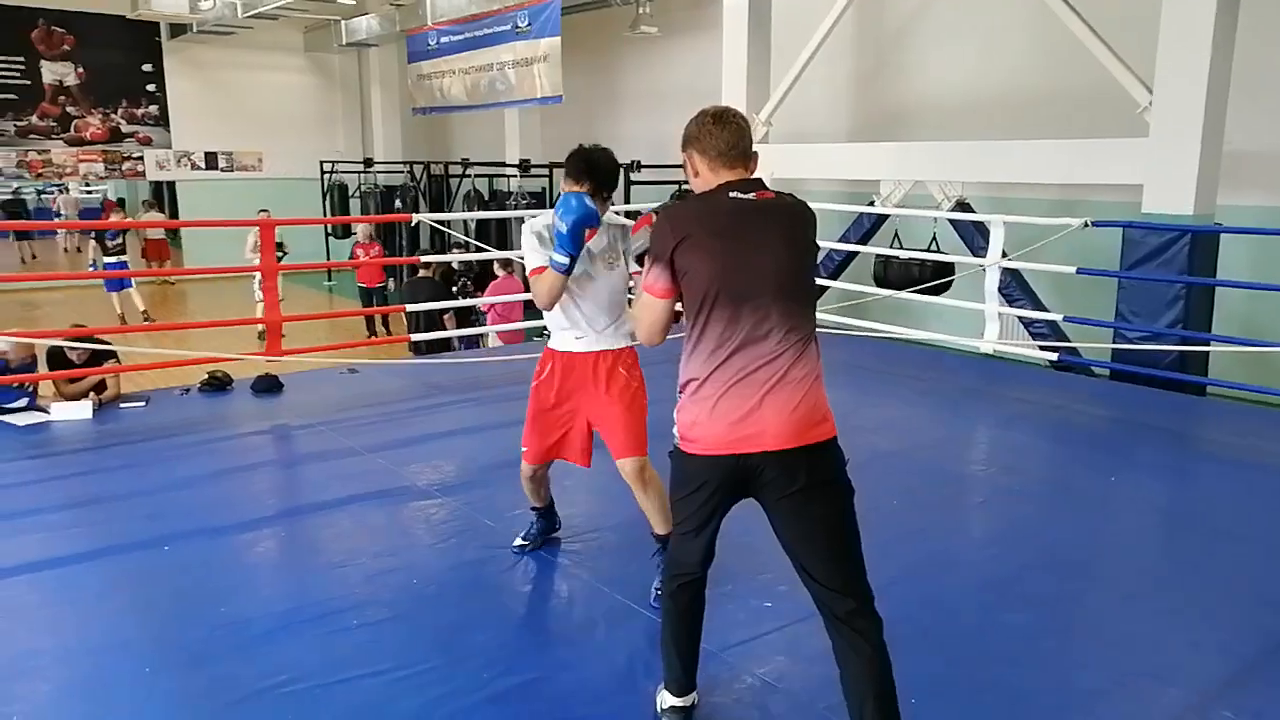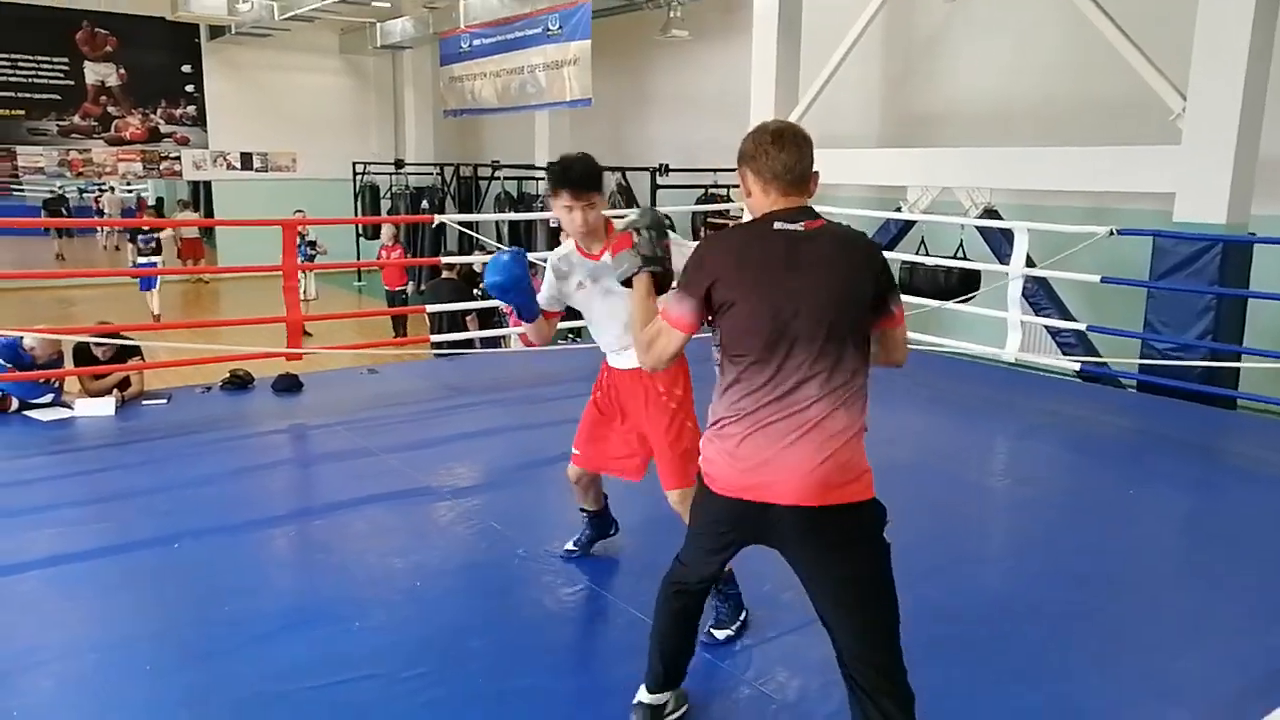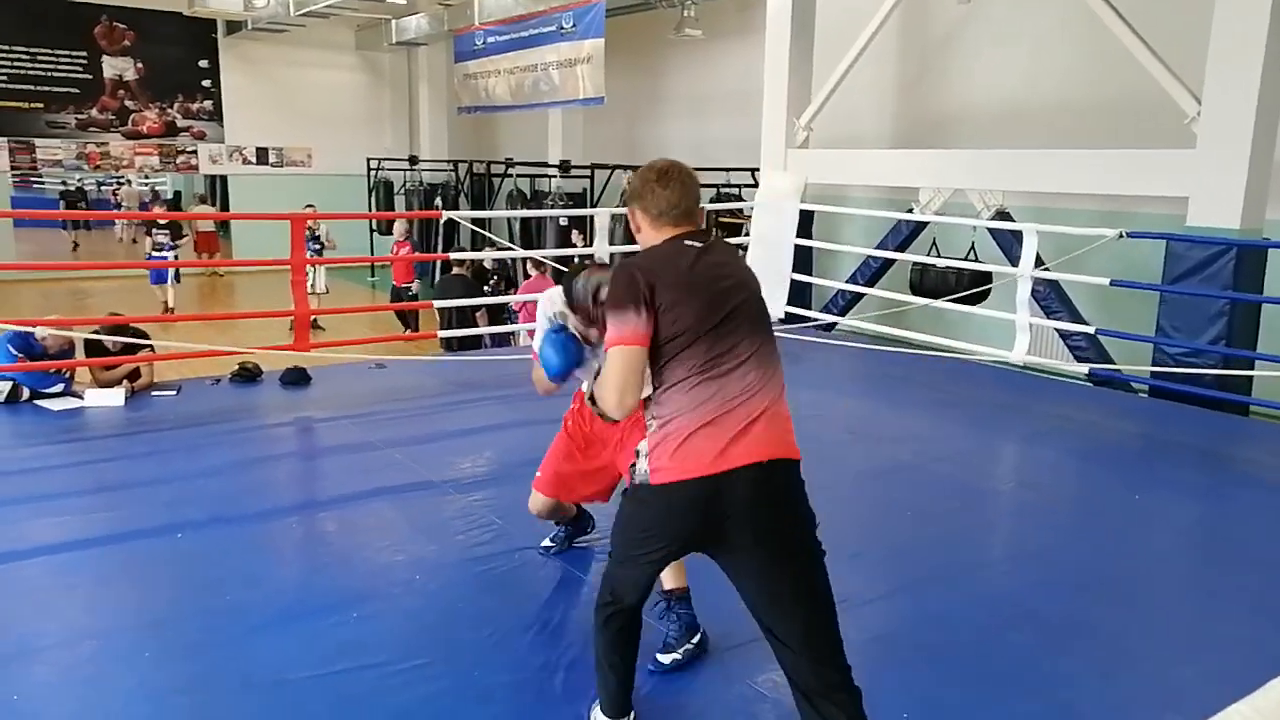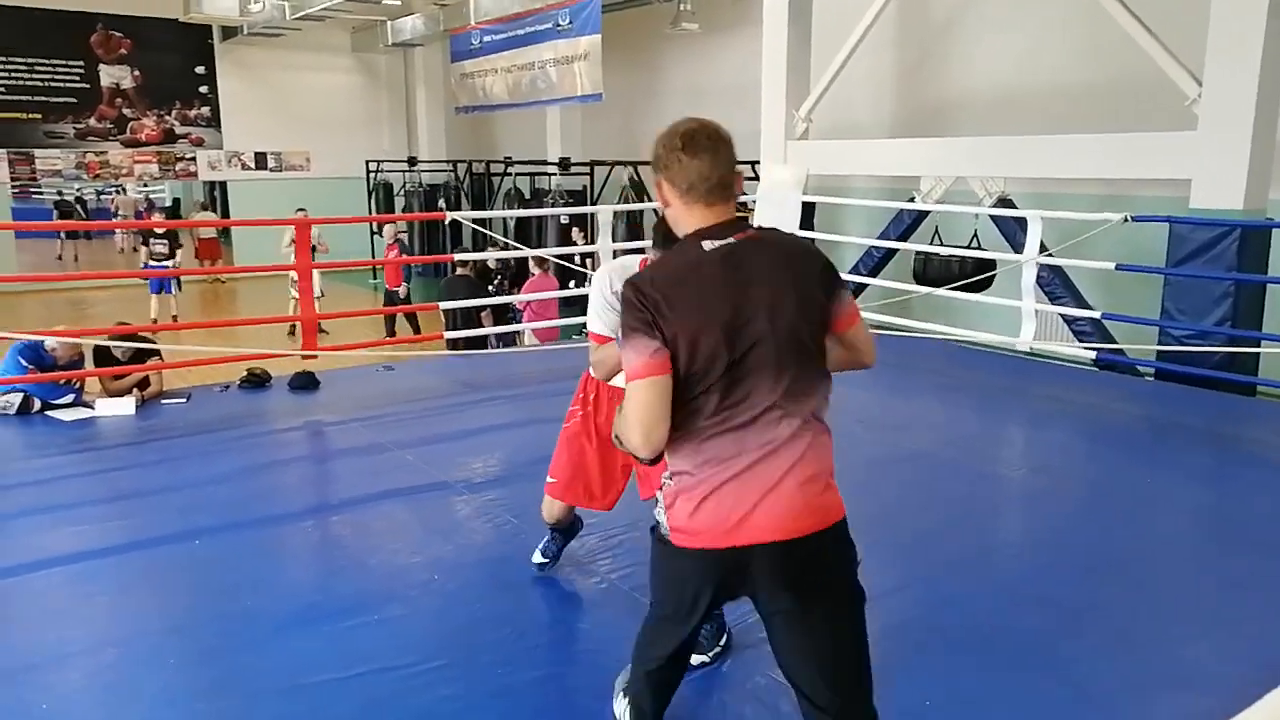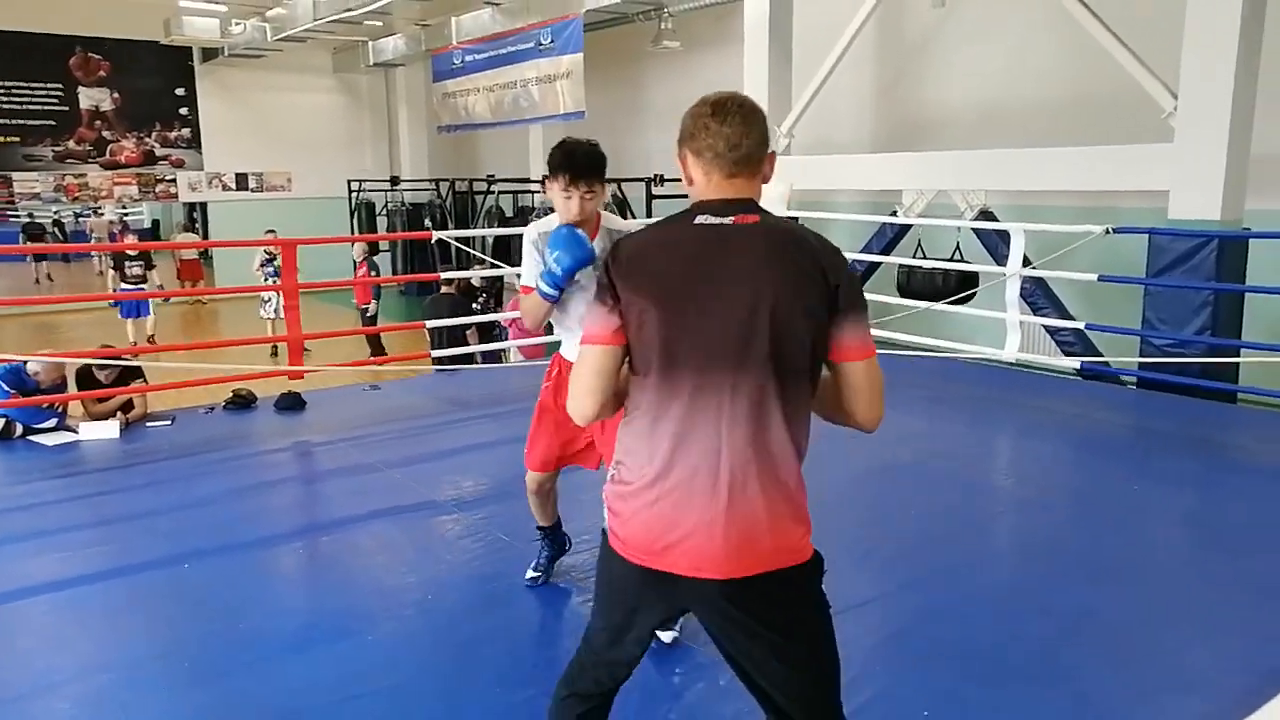
dt=0.4s
person 1, frame 1
left shoulder: (677, 224)
right shoulder: (798, 217)
left elbow: (648, 332)
left hip: (707, 438)
right hip: (799, 438)
left knee: (685, 568)
right knee: (848, 605)
person 1, frame 2
left shoulder: (716, 256)
right shoulder: (859, 251)
left elbow: (651, 353)
right elbow: (893, 354)
left wrist: (641, 272)
left hip: (731, 478)
right hip: (831, 490)
left knee: (690, 575)
person 1, frame 3
left shoulder: (633, 276)
right shoulder: (732, 262)
left elbow: (619, 399)
left wrist: (596, 385)
left hip: (673, 478)
right hip: (766, 473)
left knee: (617, 596)
person 1, frame 4
left shoulder: (650, 290)
right shoulder: (804, 261)
left elbow: (645, 439)
right elbow: (859, 355)
left wrist: (624, 415)
left hip: (699, 526)
right hip: (806, 525)
left knee: (662, 646)
person 1, frame 5
left shoulder: (628, 258)
right shoulder: (816, 260)
left elbow: (585, 406)
right elbow: (864, 413)
left hip: (639, 534)
right hip: (759, 550)
person 2, frame 1
left shoulder: (623, 233)
right shoulder: (540, 229)
right elbow: (544, 300)
right wrist: (567, 247)
left hip: (613, 358)
right hip: (559, 360)
left knee: (634, 464)
right knee: (531, 463)
left ankle: (668, 552)
right ankle: (544, 520)
person 2, frame 2
left shoulder: (636, 242)
right shoulder: (561, 260)
right elbow: (540, 334)
right wrist: (521, 302)
left hip: (660, 375)
right hip: (615, 375)
left knee: (679, 492)
right knee: (578, 474)
left ankle: (726, 593)
right ankle: (599, 522)
person 2, frame 3
right shoulder: (551, 306)
right elbow: (543, 385)
right wrist: (554, 365)
left hip: (640, 414)
right hip: (588, 411)
right knee: (541, 505)
left ankle: (682, 619)
right ankle: (576, 520)
person 2, frame 4
right shoulder: (612, 278)
right elbow: (600, 367)
right hip: (605, 397)
right knee: (554, 512)
left ankle: (709, 616)
right ankle: (564, 530)
person 2, frame 5
left shoulder: (623, 237)
right shoulder: (538, 237)
right elbow: (529, 320)
right wrist: (551, 283)
right hip: (569, 369)
right knee: (537, 479)
right ankle: (551, 543)
